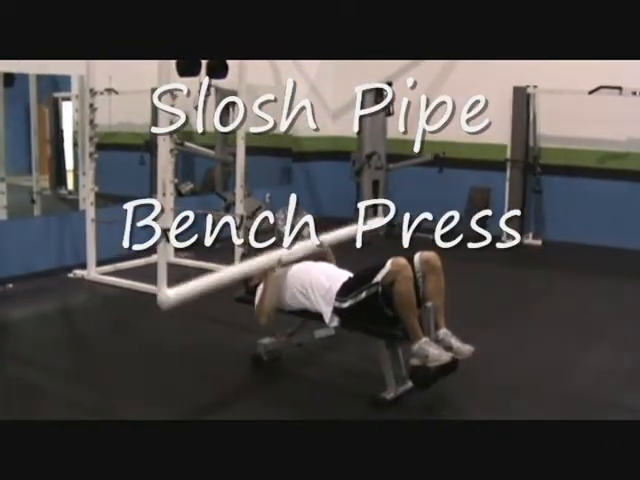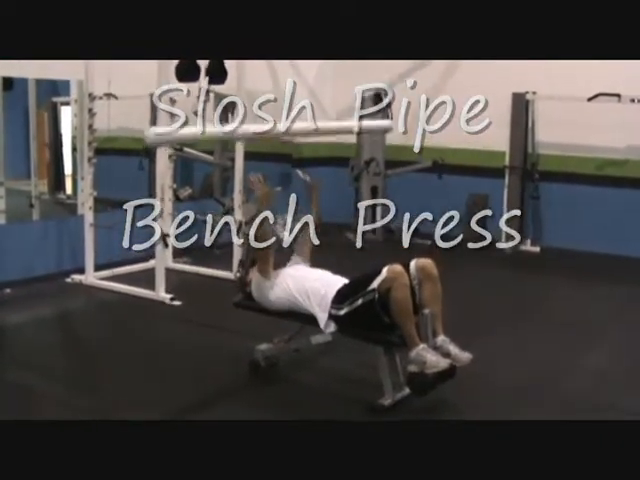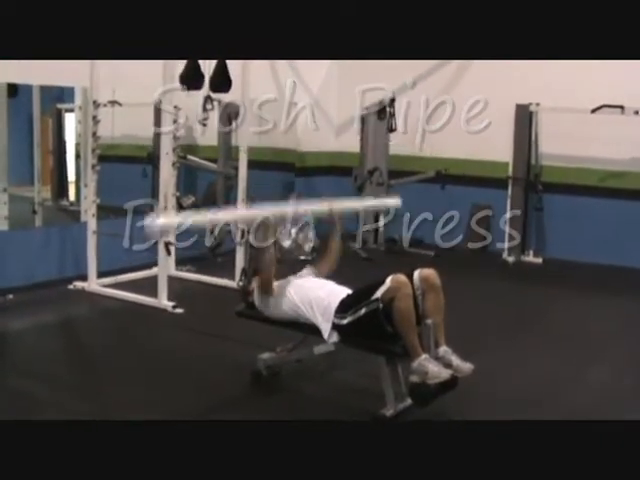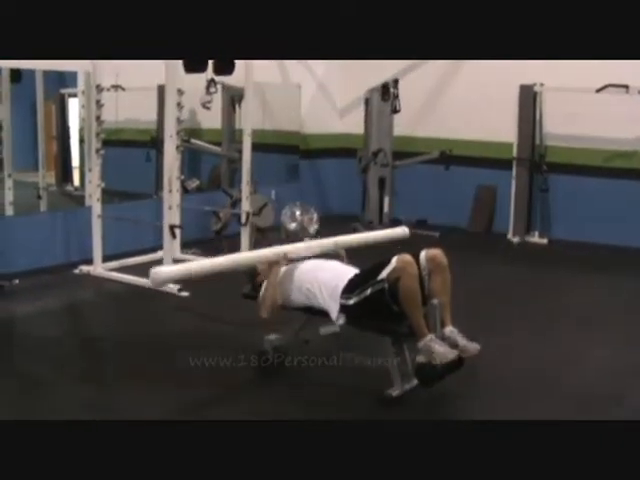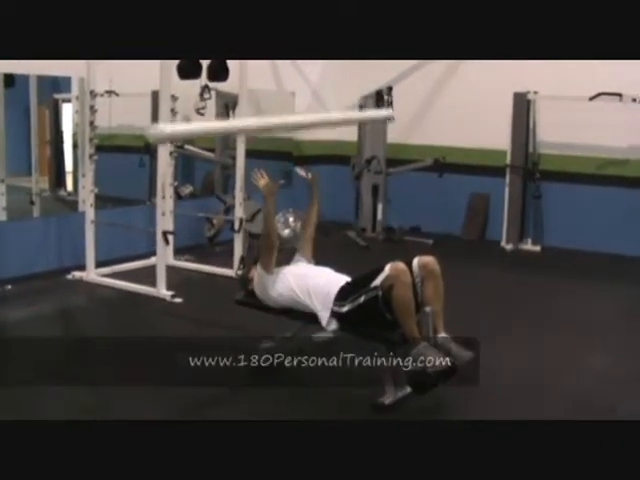
dt=0.4s
person 1, frame 1
left shoulder: (290, 273)
right shoulder: (265, 289)
right elbow: (263, 318)
left wrist: (326, 252)
right wrist: (269, 271)
left hip: (351, 284)
right hip: (341, 299)
left knee: (429, 259)
right knee: (398, 266)
left ankle: (441, 333)
right ankle: (419, 344)
person 1, frame 2
left shoulder: (290, 272)
right shoulder: (264, 289)
left elbow: (307, 235)
right elbow: (263, 248)
left wrist: (313, 192)
right wrist: (264, 204)
left hip: (350, 296)
right hip: (337, 306)
left knee: (425, 267)
right knee: (395, 273)
left ankle: (439, 341)
right ankle: (417, 353)
person 1, frame 3
left shoulder: (294, 282)
right shoulder: (264, 300)
left elbow: (330, 260)
right elbow: (265, 281)
left wrist: (335, 220)
left hip: (352, 303)
right hip: (340, 318)
left knee: (429, 277)
right knee: (399, 284)
left ankle: (441, 354)
right ankle: (419, 364)
person 1, frame 4
left shoulder: (297, 272)
right shoulder: (279, 281)
right elbow: (266, 314)
left wrist: (341, 257)
right wrist: (275, 270)
left hip: (357, 282)
right hip: (348, 297)
left knee: (435, 257)
right knee: (404, 262)
left ankle: (448, 332)
right ankle: (426, 342)
person 1, frame 5
left shoulder: (295, 269)
right shoulder: (266, 286)
left elbow: (308, 235)
right elbow: (269, 245)
left wrist: (315, 190)
right wrist: (269, 197)
left hip: (354, 294)
right hip: (340, 305)
left knee: (428, 264)
right knee: (398, 272)
left ankle: (441, 339)
